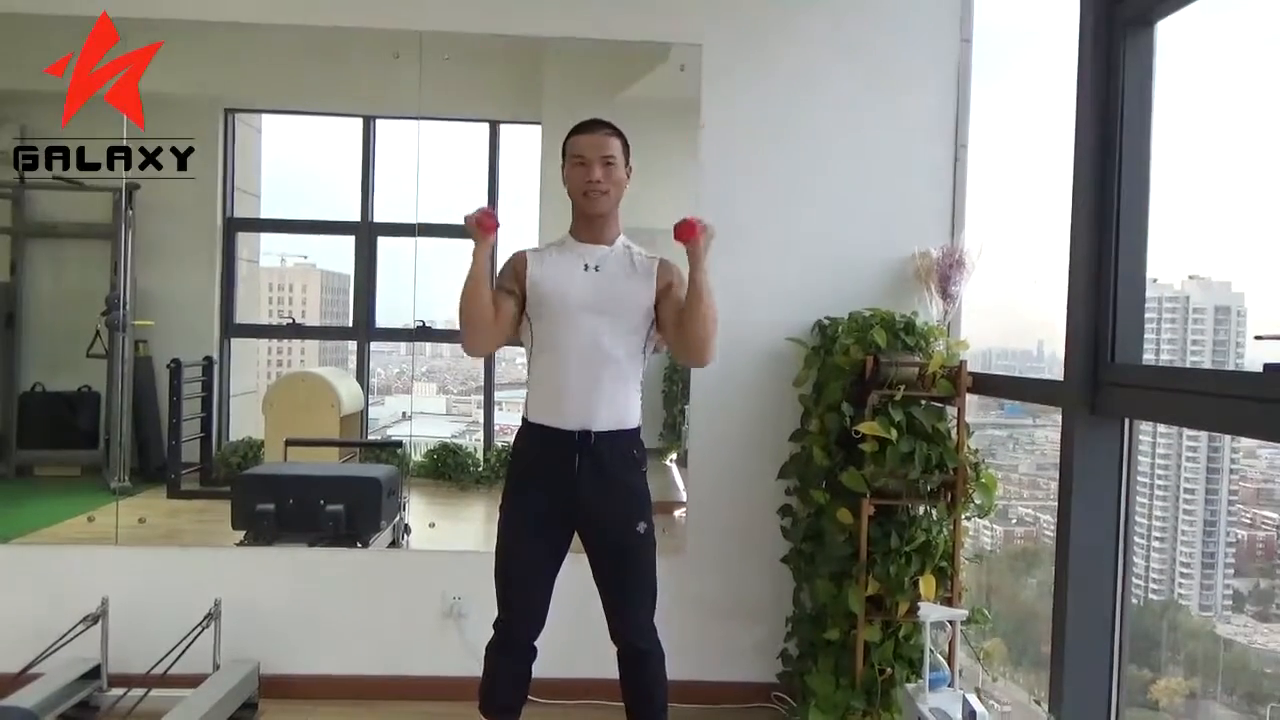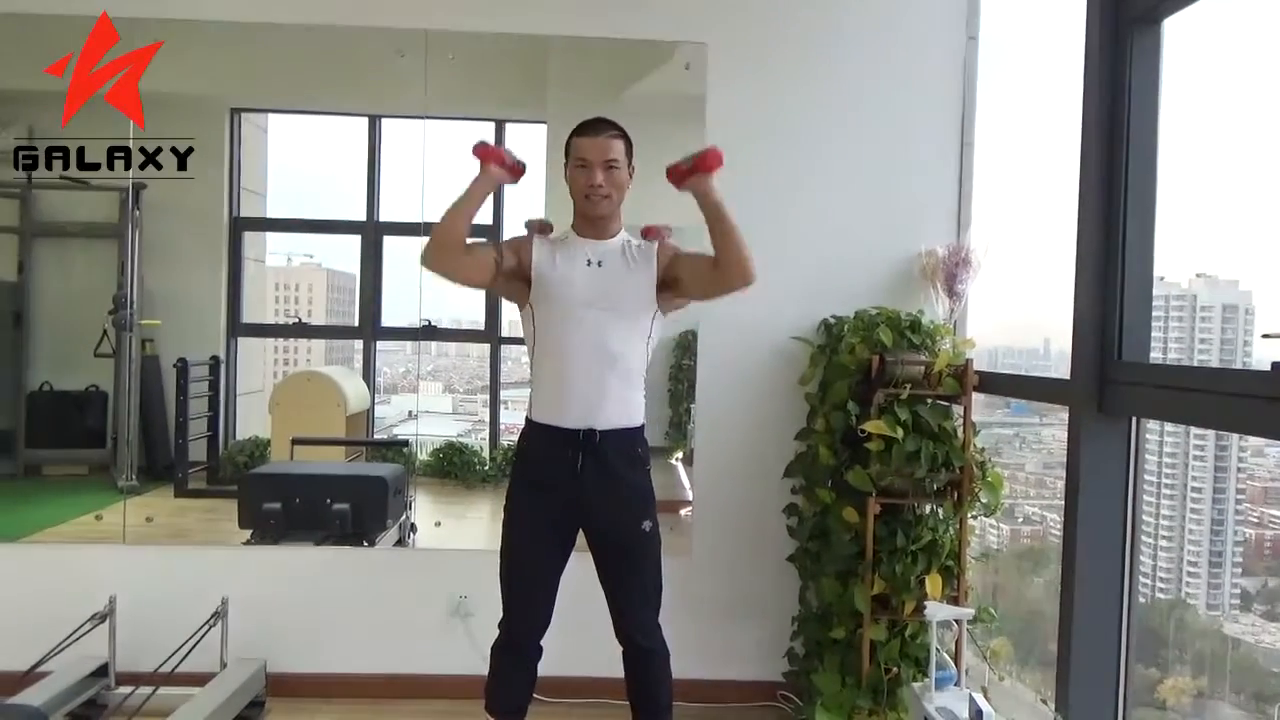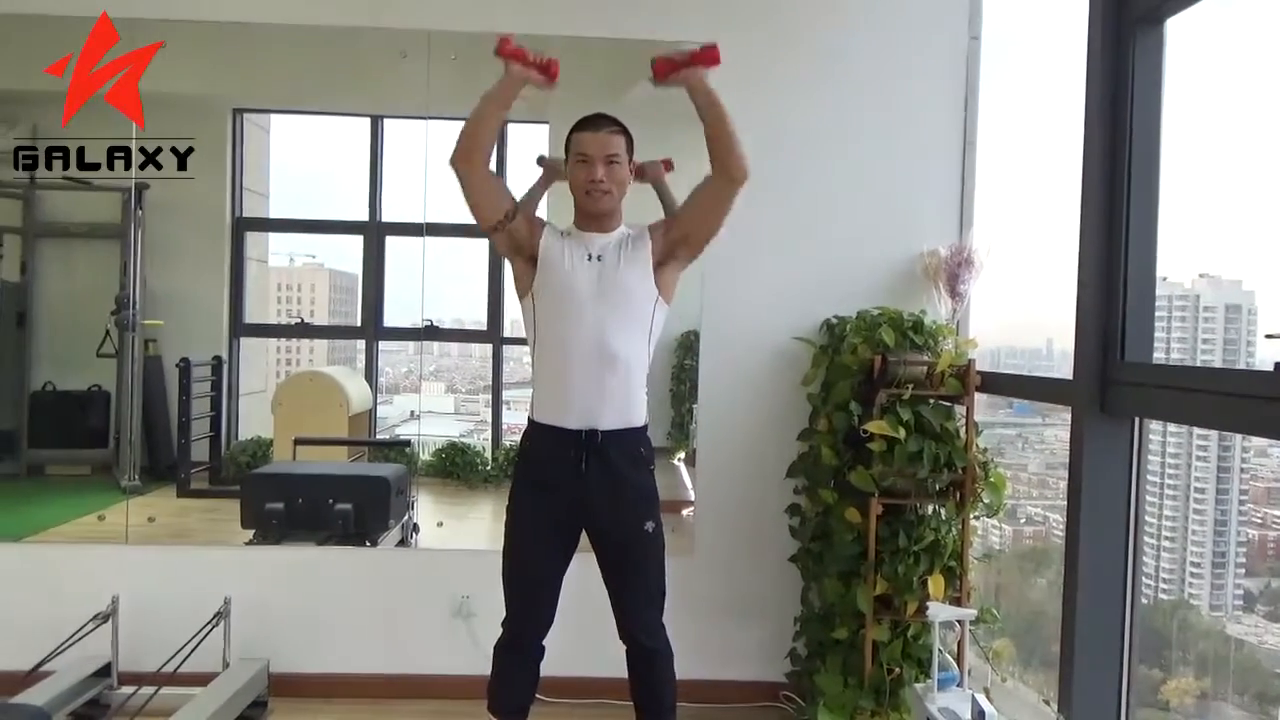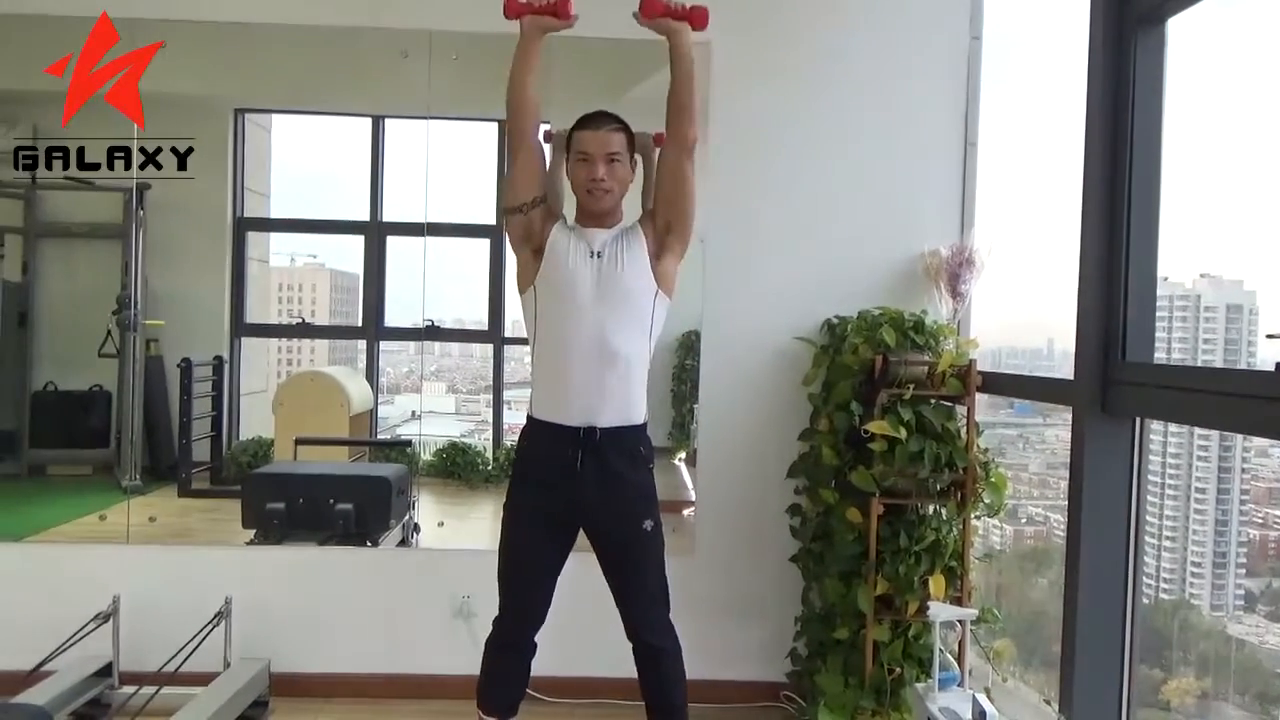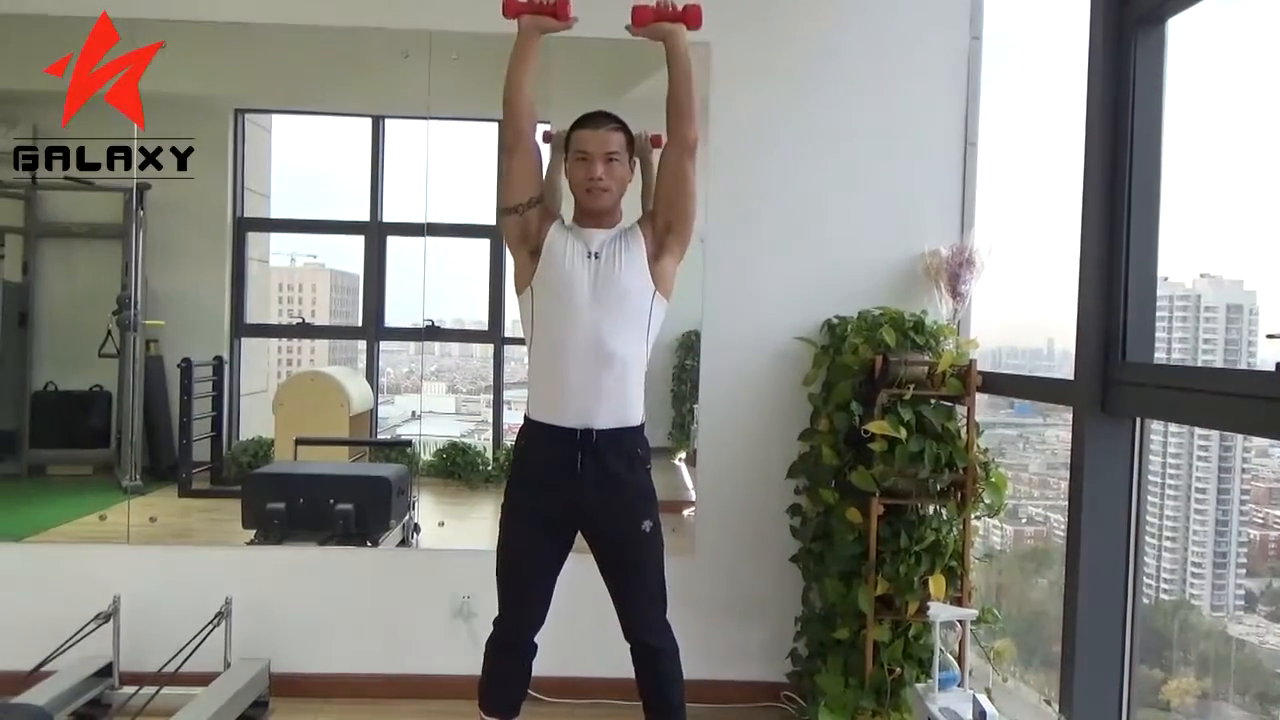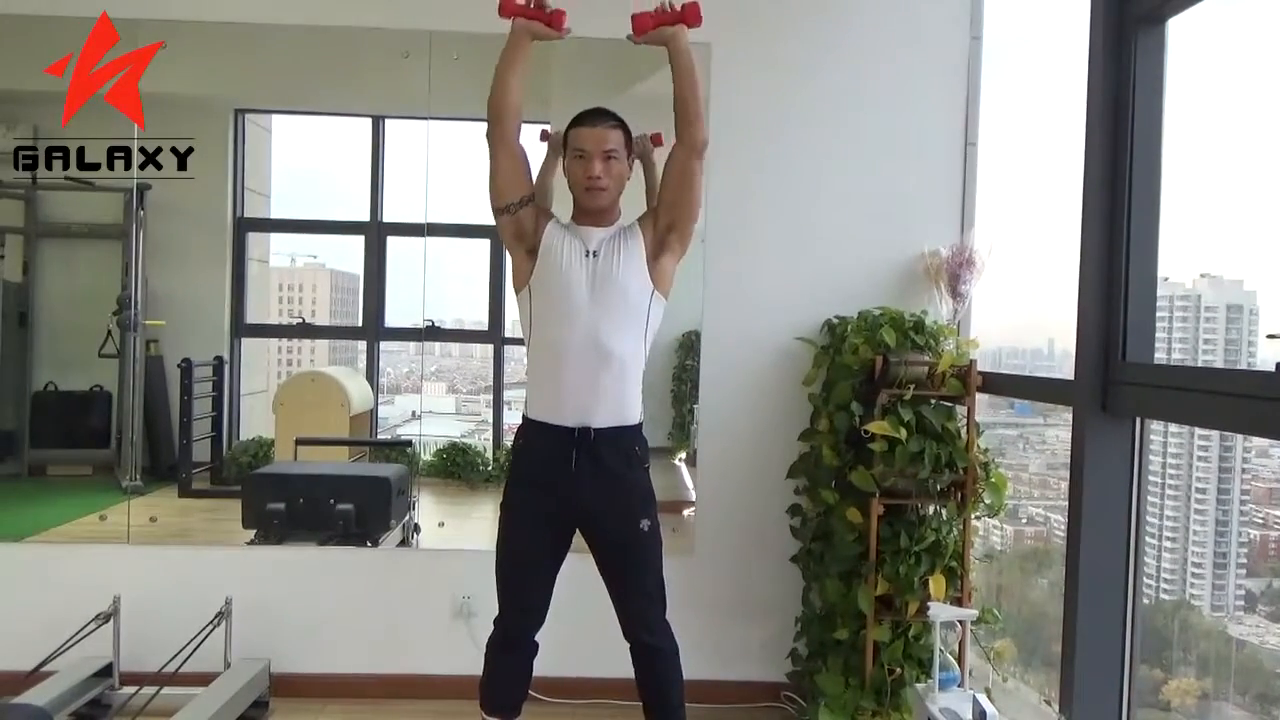
dt=0.2s
person 1, frame 1
left shoulder: (656, 273)
right shoulder: (528, 266)
left elbow: (698, 351)
right elbow: (477, 340)
left wrist: (698, 261)
right wrist: (481, 252)
left hip: (617, 458)
right hip: (540, 453)
left knee: (635, 630)
right knee: (515, 626)
person 1, frame 2
left shoulder: (658, 260)
right shoulder: (531, 255)
left elbow: (738, 274)
right elbow: (441, 258)
left wrist: (706, 195)
right wrist: (484, 183)
left hip: (621, 457)
right hip: (544, 454)
left knee: (640, 628)
right knee: (521, 625)
person 1, frame 3
left shoulder: (660, 249)
right shoulder: (535, 246)
left elbow: (732, 172)
right elbow: (467, 161)
left wrist: (697, 86)
right wrist: (510, 86)
left hip: (625, 456)
right hip: (546, 454)
left knee: (643, 627)
right knee: (523, 626)
person 1, frame 4
left shoulder: (656, 245)
right shoulder: (538, 238)
left elbow: (685, 139)
right elbow: (521, 129)
left hip: (623, 455)
right hip: (545, 452)
left knee: (651, 625)
right knee: (515, 623)
person 1, frame 5
left shoulder: (656, 246)
right shoulder: (536, 239)
left elbow: (685, 141)
right elbow: (516, 133)
left hip: (621, 457)
right hip: (542, 454)
left knee: (648, 629)
right knee: (514, 626)
person 1, frame 6
left shoulder: (655, 244)
right shoulder: (534, 237)
left elbow: (693, 144)
right elbow: (503, 133)
left hip: (618, 455)
right hip: (540, 453)
left knee: (648, 627)
right knee: (515, 625)
